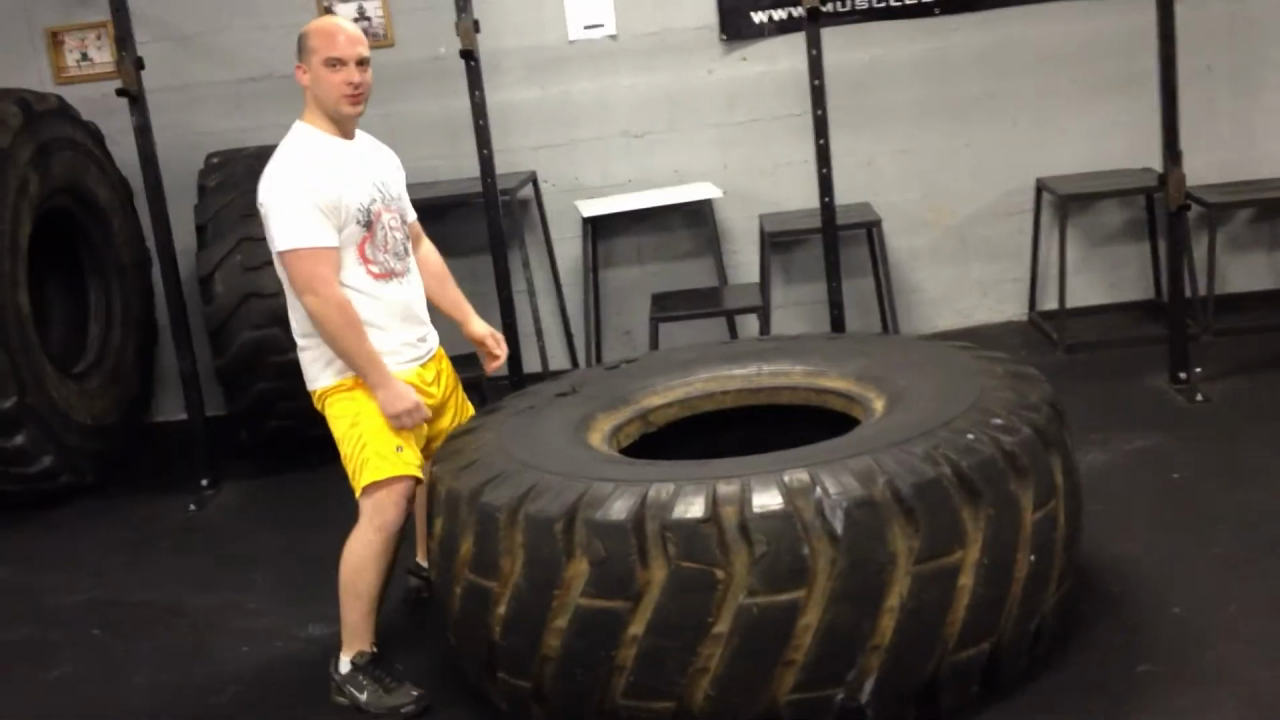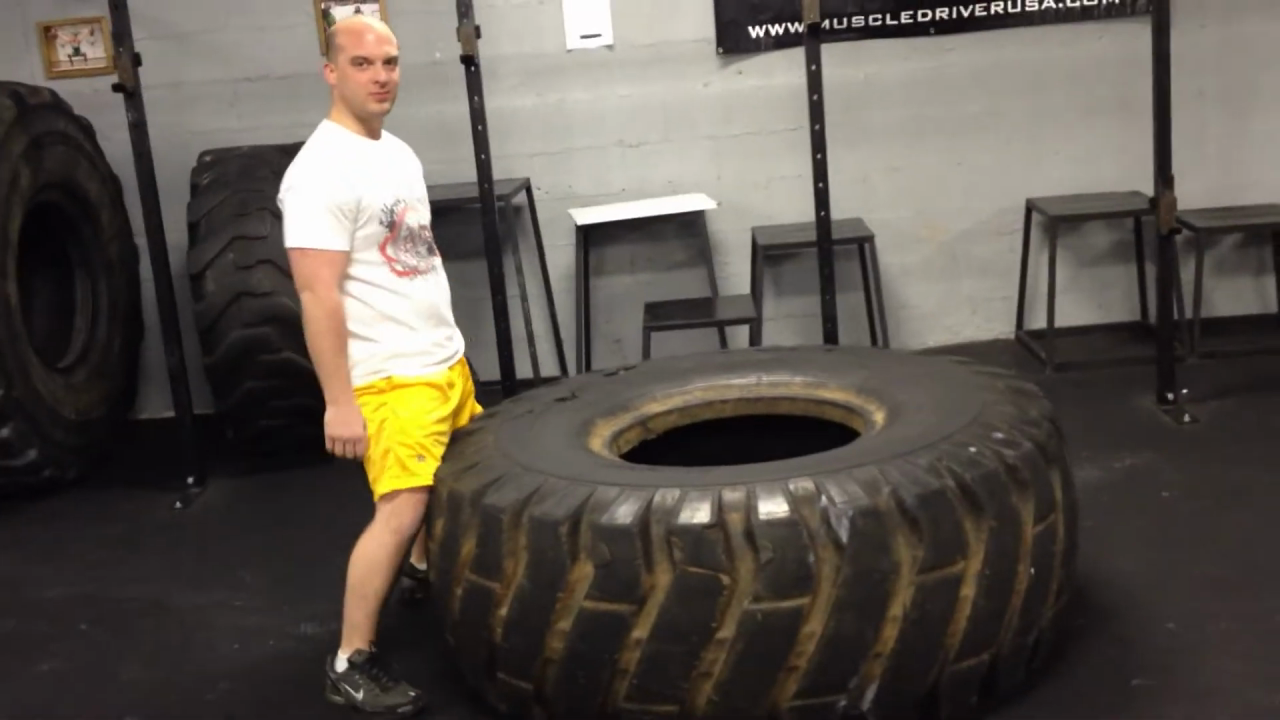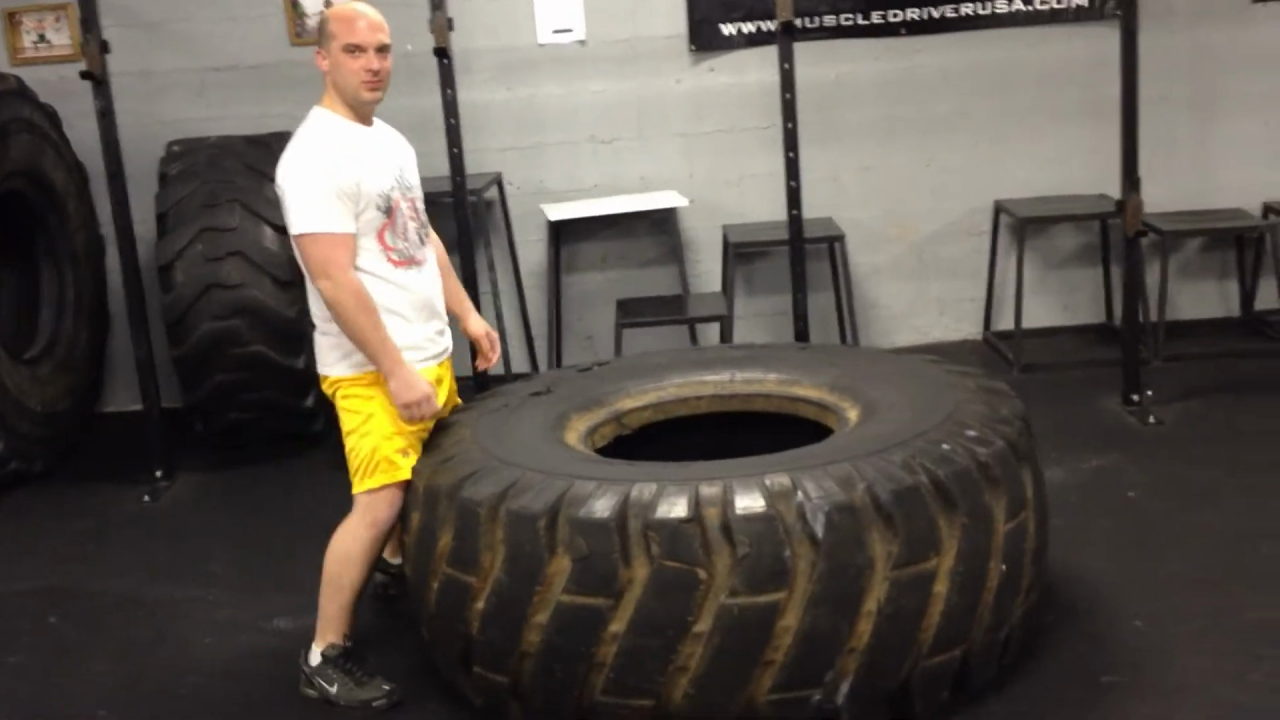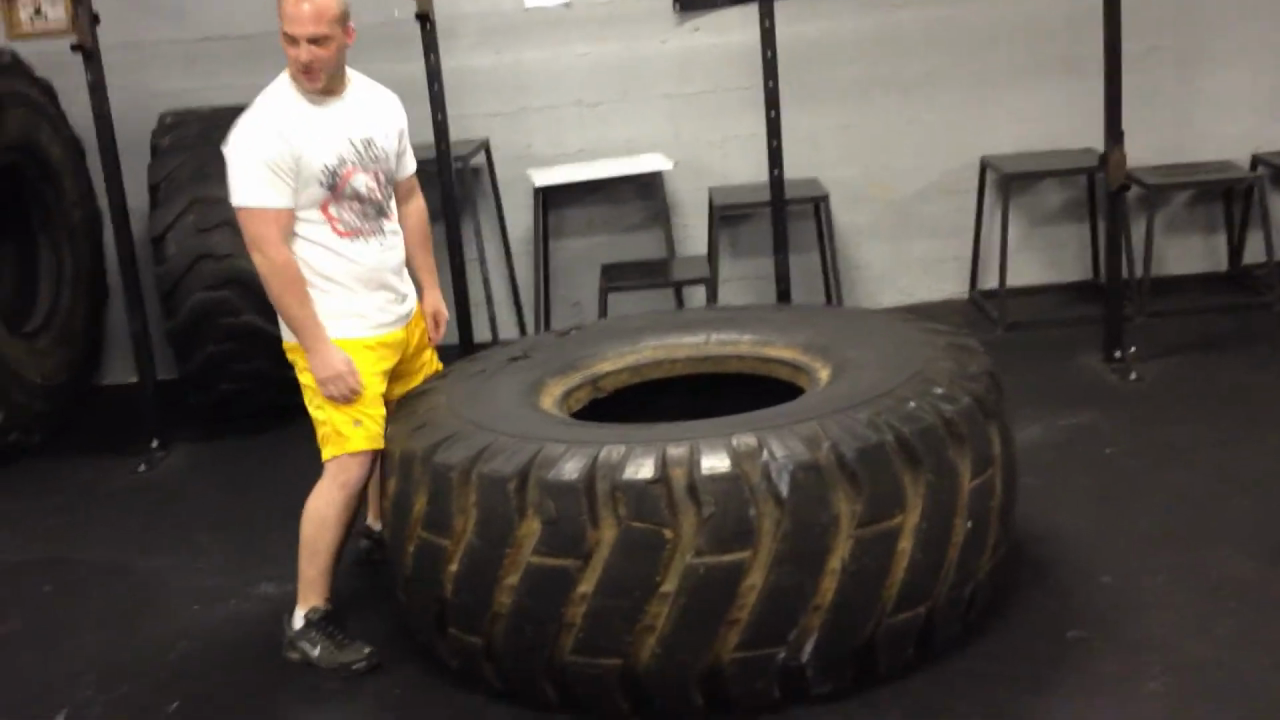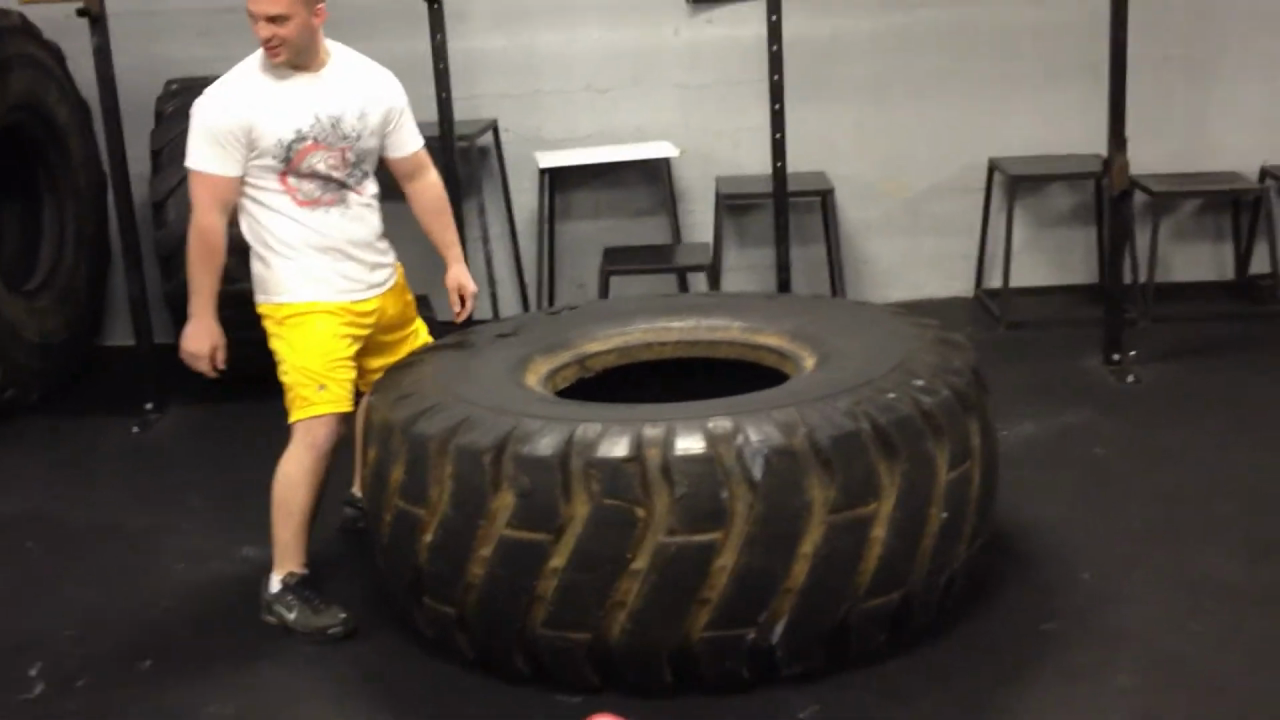
dt=0.4s
person 1, frame 1
left shoulder: (378, 153)
right shoulder: (296, 173)
left elbow: (417, 246)
right elbow: (319, 296)
left wrist: (470, 322)
right wrist: (381, 383)
left hip: (424, 353)
right hip: (358, 373)
right knee: (386, 507)
left ankle: (432, 566)
person 1, frame 2
left shoulder: (398, 152)
right shoulder: (322, 172)
right elbow: (319, 297)
right wrist: (339, 401)
left hip: (443, 356)
right hip: (391, 375)
right knee: (402, 508)
left ankle: (425, 569)
right ankle: (350, 664)
person 1, frame 3
left shoulder: (389, 140)
right shoulder: (317, 155)
right elbow: (334, 279)
left wrist: (468, 317)
right wrist: (395, 372)
left hip: (428, 351)
right hip: (372, 366)
left knee: (424, 475)
right knee: (380, 503)
left ankle: (394, 564)
right ankle: (325, 657)
person 1, frame 4
left shoulder: (381, 104)
right shoulder: (264, 130)
right elbow: (270, 250)
left wrist: (430, 289)
right wrist: (317, 347)
left hip: (401, 313)
right hip: (337, 333)
right knee: (349, 467)
left ankle: (381, 528)
right ankle: (307, 622)
person 1, frame 5
left shoulder: (372, 81)
right shoulder: (228, 102)
left elbow: (418, 174)
right elbow: (208, 216)
left wrist: (454, 262)
right wrist: (202, 316)
left hip: (380, 278)
right hip: (306, 298)
right knee: (318, 431)
left ankle: (367, 496)
right ankle: (284, 585)
